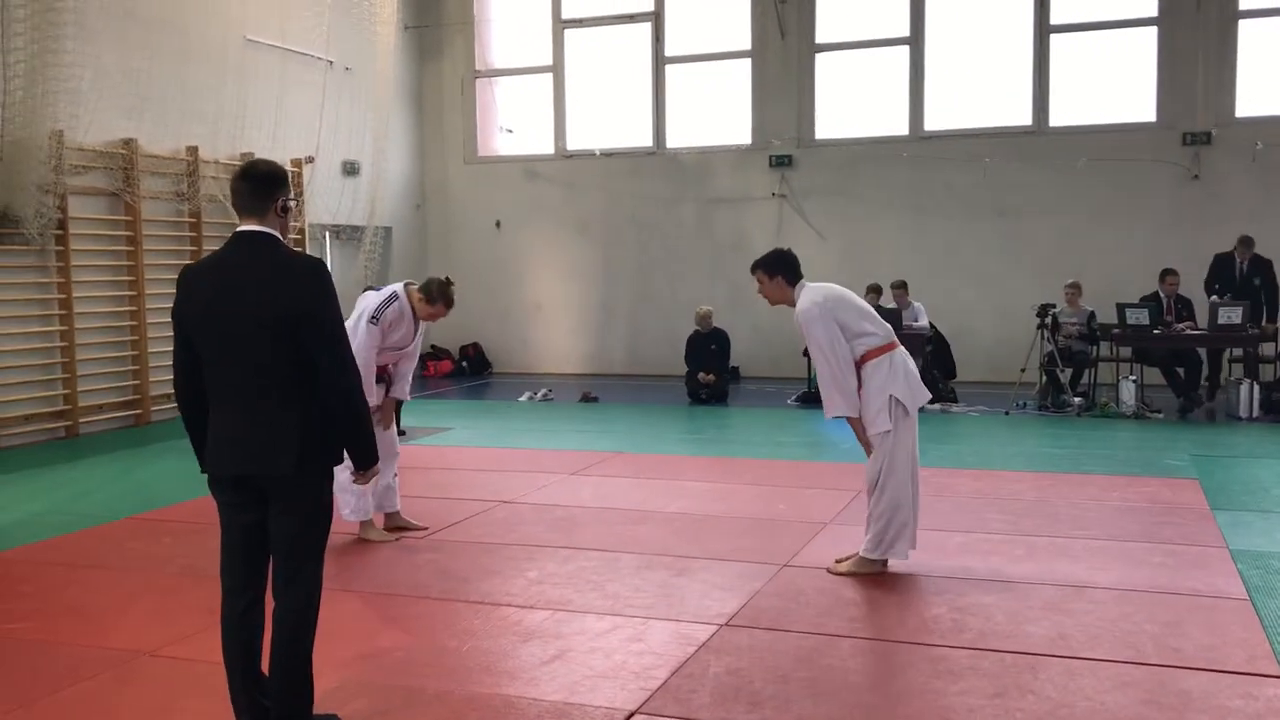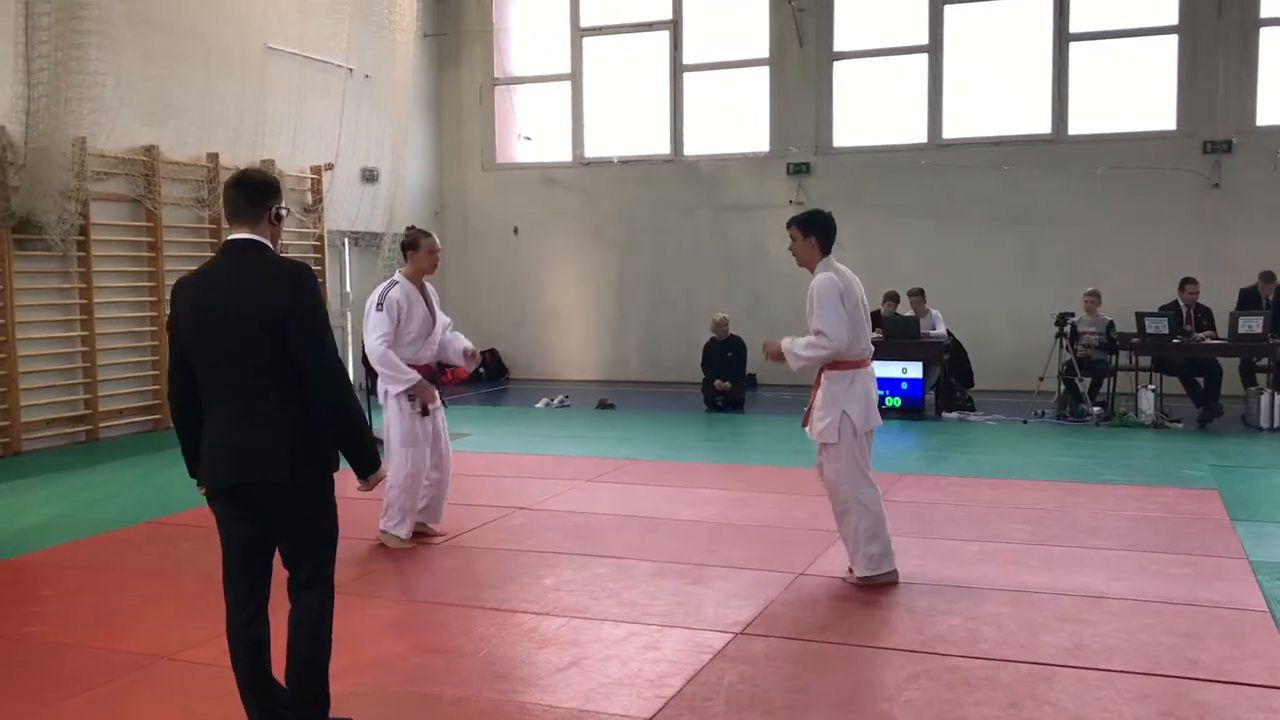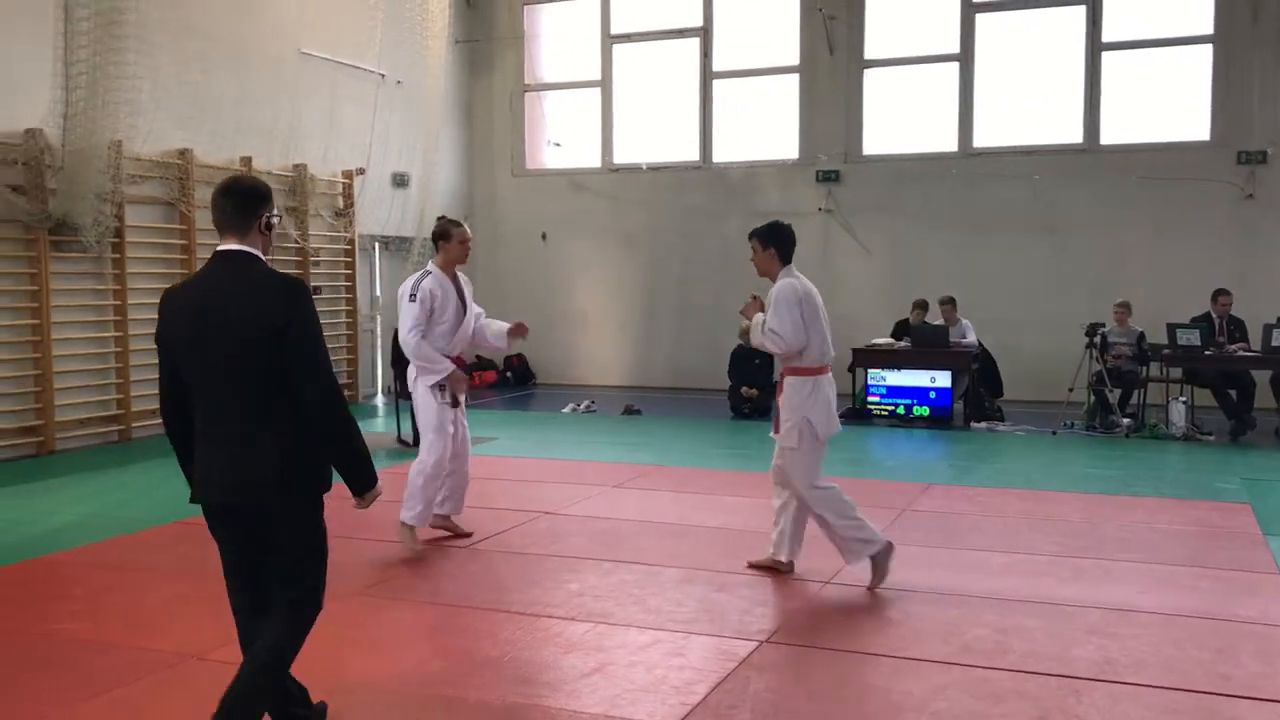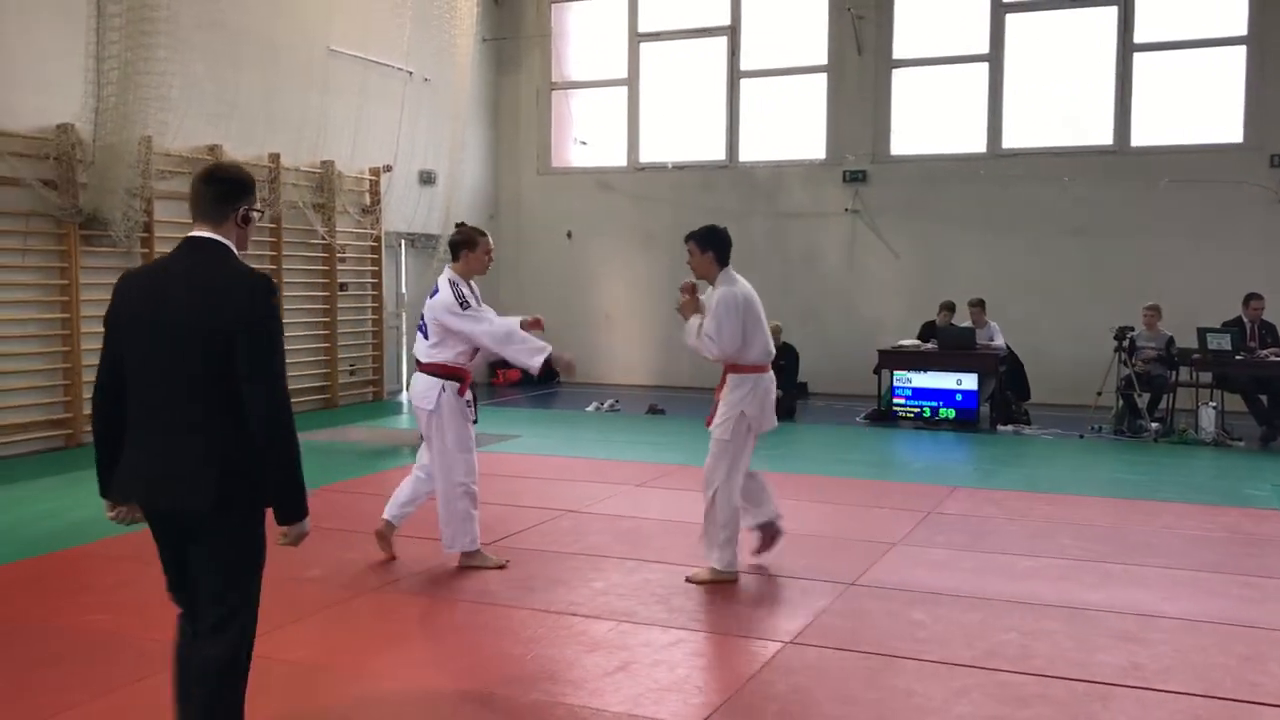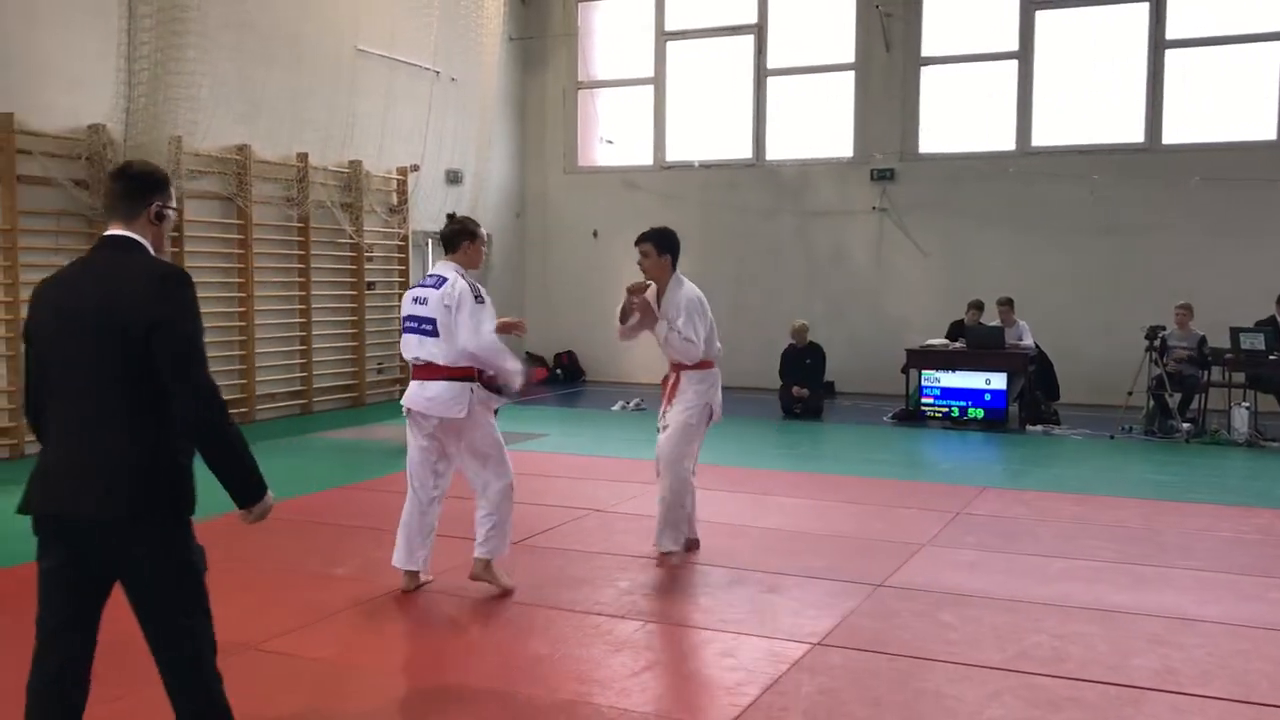
dt=0.5s
person 1, frame 1
left shoulder: (195, 279)
right shoulder: (304, 273)
left elbow: (187, 381)
right elbow: (338, 373)
left wrist: (207, 448)
right wrist: (363, 449)
left hip: (229, 457)
right hip: (297, 456)
left knee: (240, 588)
right knee: (295, 590)
person 1, frame 2
left shoulder: (189, 290)
right shoulder: (292, 279)
left elbow: (181, 392)
right elbow: (328, 379)
left wrist: (199, 463)
right wrist: (364, 457)
left hip: (225, 464)
right hip: (292, 462)
left knee: (244, 596)
right knee: (311, 588)
person 1, frame 3
left shoulder: (176, 301)
right shoulder: (284, 293)
left elbow: (172, 406)
right elbow: (322, 396)
right wrist: (361, 475)
left hip: (218, 480)
right hip: (284, 477)
left knee: (256, 608)
right knee: (295, 605)
person 1, frame 4
left shoulder: (135, 285)
right shoulder: (249, 288)
left elbow: (108, 396)
right elbow: (269, 407)
left wrist: (114, 481)
right wrist: (292, 505)
left hip: (157, 484)
right hip: (225, 486)
left knee: (199, 614)
right knee: (224, 624)
person 1, frame 5
left shoulder: (51, 289)
right shoulder: (161, 282)
left elbow: (35, 403)
right elbow: (195, 402)
right wrist: (250, 486)
left hip: (58, 494)
right hip: (138, 496)
left knee: (58, 647)
right knee: (182, 636)
person 2, frame 1
left shoulder: (807, 309)
right shoulder: (819, 294)
left elbow: (834, 364)
left wrist: (851, 416)
right wrist: (856, 410)
left hip: (883, 377)
right hip: (887, 371)
left knee: (886, 469)
right knee: (892, 468)
left ankle: (875, 555)
right ankle: (879, 547)
person 2, frame 2
left shoulder: (824, 283)
right shoulder: (839, 276)
left elbow: (832, 342)
left wrist: (786, 349)
right wrist: (794, 350)
left hip: (843, 387)
right hip: (851, 382)
left knee: (848, 481)
right knee: (835, 474)
left ankle: (876, 566)
right ankle: (873, 557)
person 2, frame 3
left shoulder: (785, 289)
right shoulder: (797, 285)
left elbow: (786, 343)
left wrist: (758, 318)
right wrist: (764, 316)
left hip: (803, 391)
right hip: (807, 387)
left knee: (807, 484)
right knee: (786, 475)
left ankle: (872, 546)
right ankle: (783, 554)
person 2, frame 4
left shoulder: (727, 294)
right shoulder: (730, 287)
left elbow: (717, 347)
right elbow: (725, 335)
left wrist: (691, 317)
right wrist: (697, 308)
left hip: (743, 387)
right hip: (750, 383)
left knee: (721, 477)
right knee: (733, 468)
left ankle: (722, 564)
right ankle: (766, 521)
person 2, frame 5
left shoulder: (687, 297)
right shoulder: (651, 291)
left elbow: (690, 351)
right elbow: (626, 332)
left wrist: (655, 319)
right wrist: (629, 303)
left hip: (698, 384)
right hip: (677, 382)
left knee: (672, 459)
right knee: (675, 460)
left ankle: (669, 541)
right ankle: (683, 535)
person 3, frame 1
left shoulder: (419, 310)
right shoulder: (380, 306)
left elbow: (407, 359)
right elbow: (361, 358)
left wrist: (391, 400)
right wrist: (367, 406)
left hip: (378, 375)
left knee: (386, 448)
left ankle: (391, 514)
right ankle: (364, 522)
person 3, frame 2
left shoulder: (428, 291)
right shoulder: (388, 295)
left elbow: (444, 332)
right elbow: (377, 349)
left wrist: (464, 350)
right wrist: (413, 384)
left hip: (425, 384)
right hip: (400, 388)
left knee: (438, 460)
right knee: (408, 463)
left ankle: (418, 520)
right ankle: (392, 528)
person 3, frame 3
left shoulder: (461, 282)
right shoulder: (421, 286)
left elbow: (475, 325)
right elbow: (410, 340)
left wrist: (507, 332)
right wrist: (448, 370)
left hip: (451, 378)
right hip: (429, 377)
left knee: (458, 453)
right knee: (435, 453)
left ankle: (442, 514)
right ankle: (410, 521)
person 3, frame 4
left shoulder: (461, 288)
right shoulder: (451, 296)
left elbow: (488, 326)
right elbow: (493, 333)
left wrist: (521, 324)
right wrist: (547, 354)
left hip: (436, 386)
right hip: (442, 390)
left knee: (432, 465)
right knee: (457, 472)
left ankle: (390, 522)
right ankle: (467, 550)
person 3, frame 5
left shoulder: (419, 288)
right shoulder: (464, 288)
right elbow: (480, 348)
left wrist: (493, 326)
right wrist: (513, 374)
left hip: (419, 391)
right hip: (456, 394)
left knee: (424, 486)
right knee: (495, 479)
left ankle: (410, 570)
right ankle: (485, 561)
